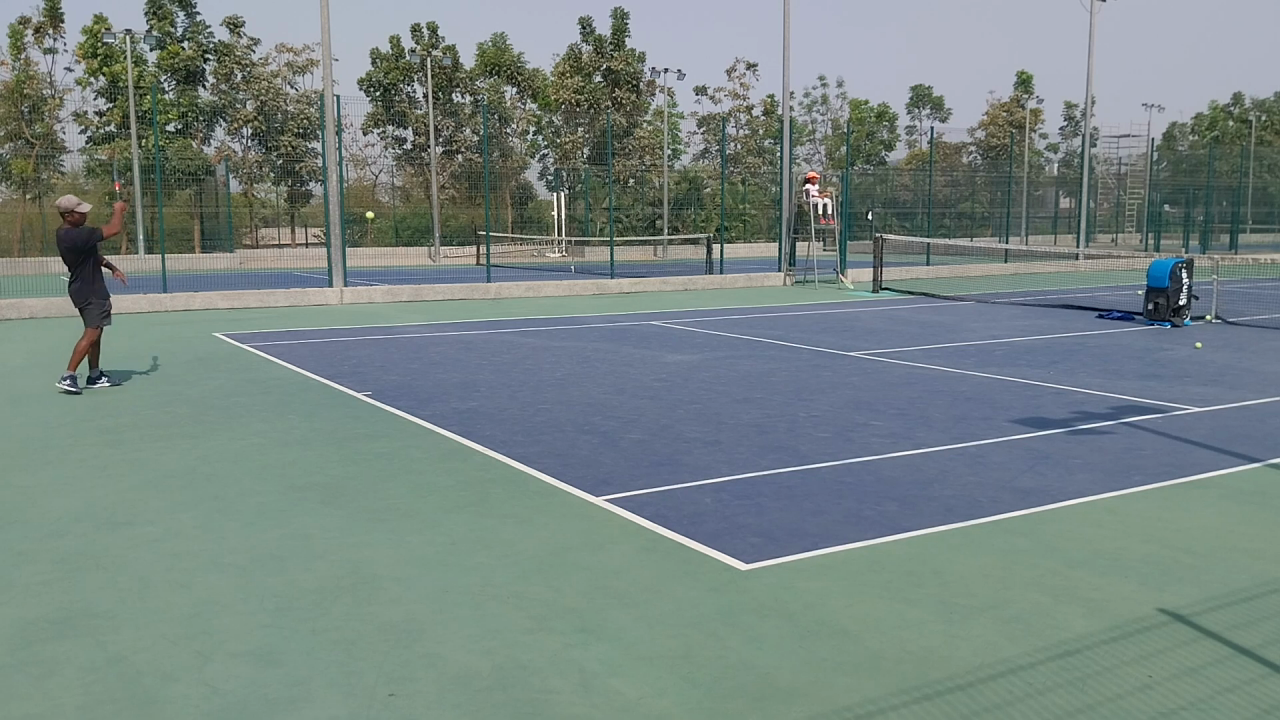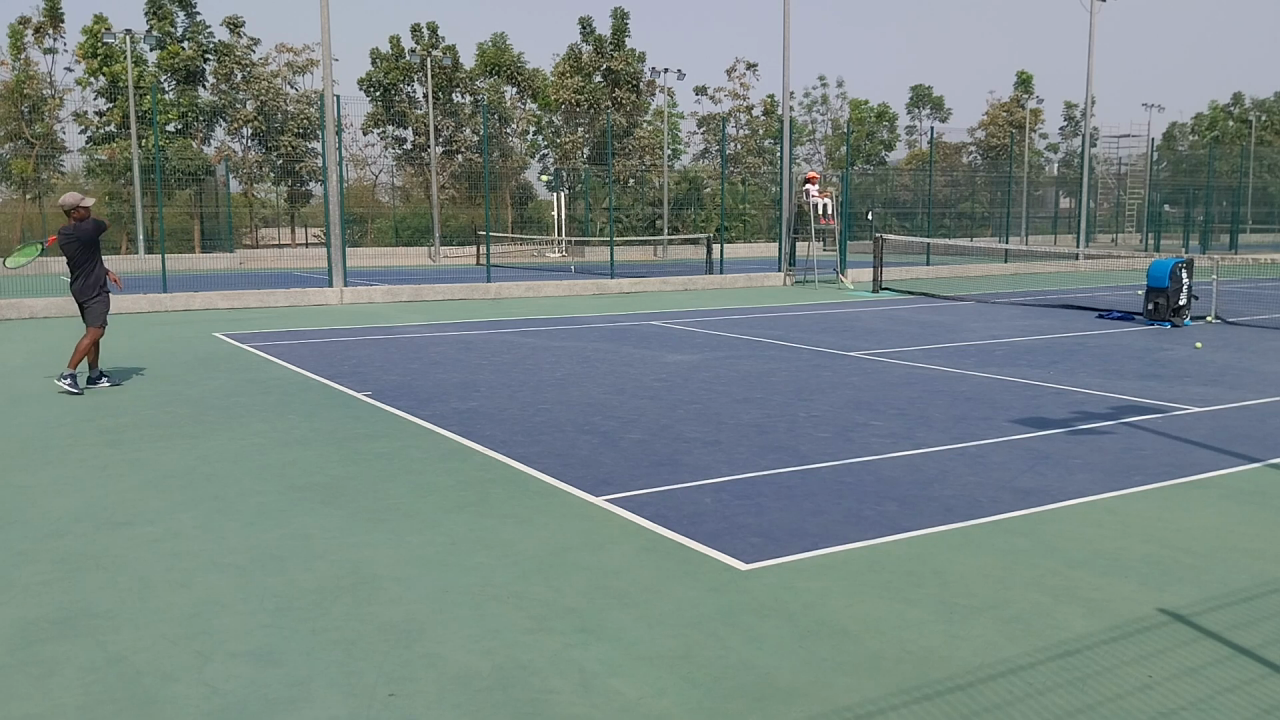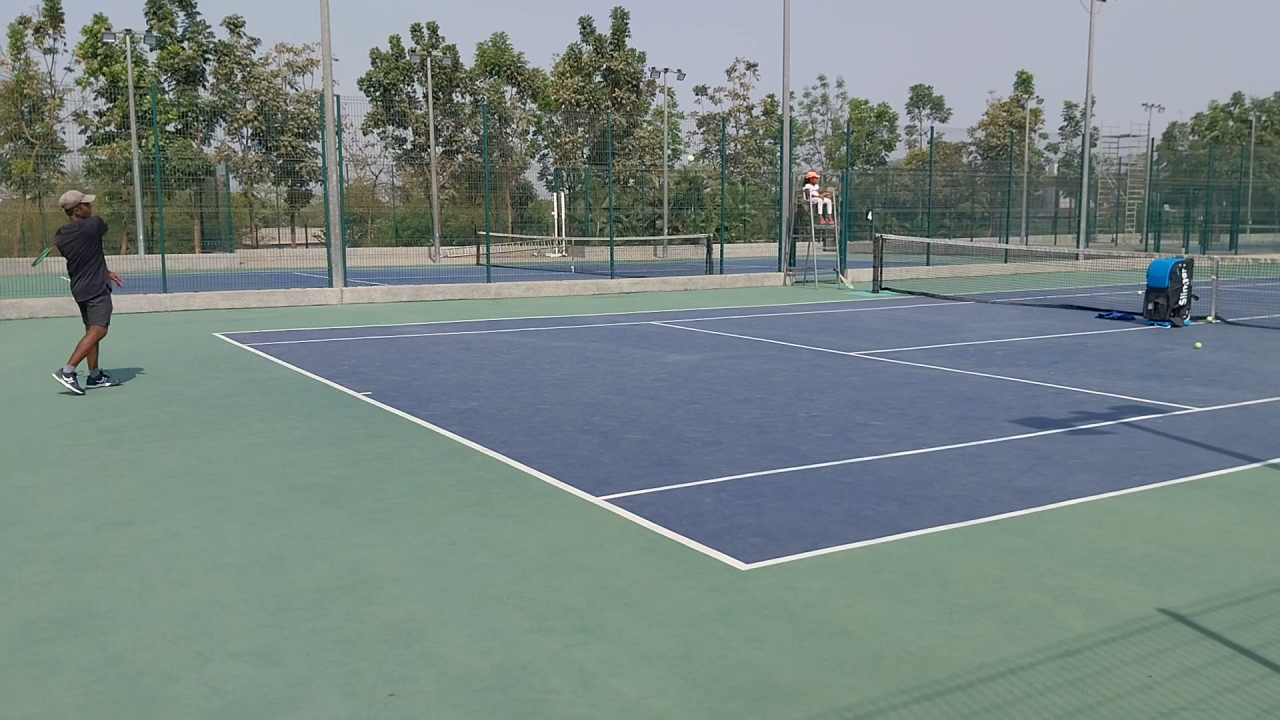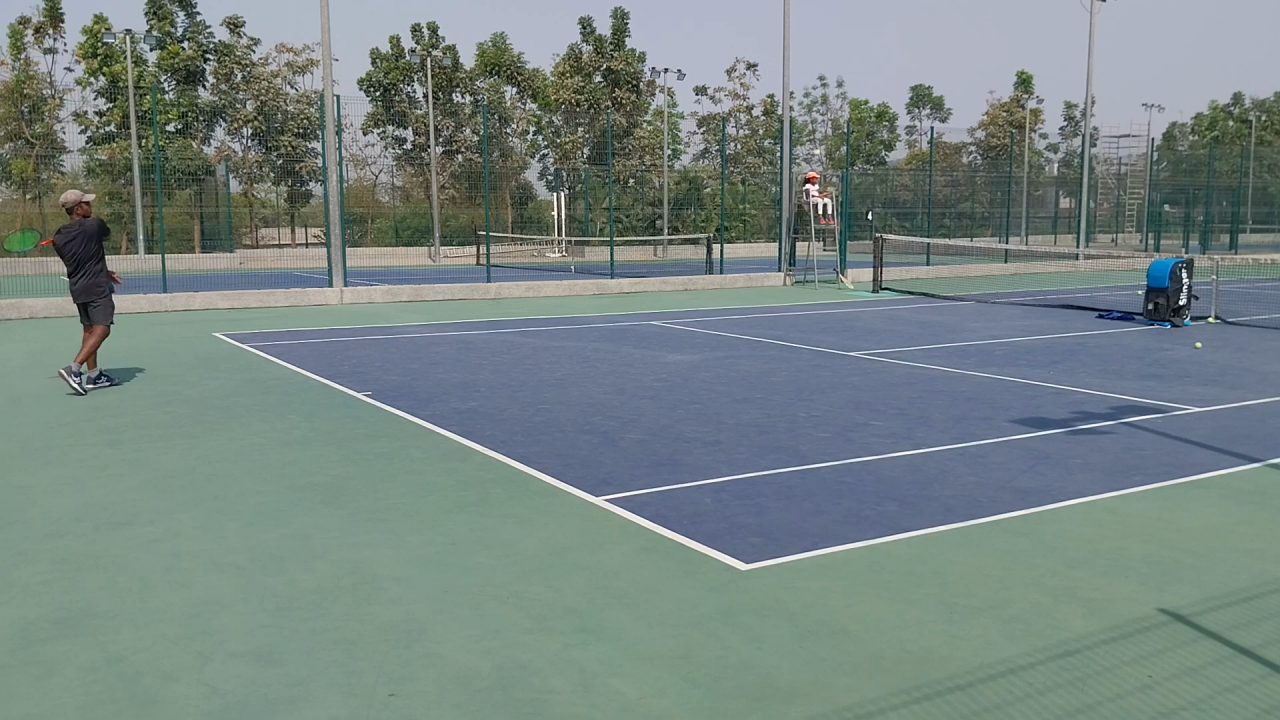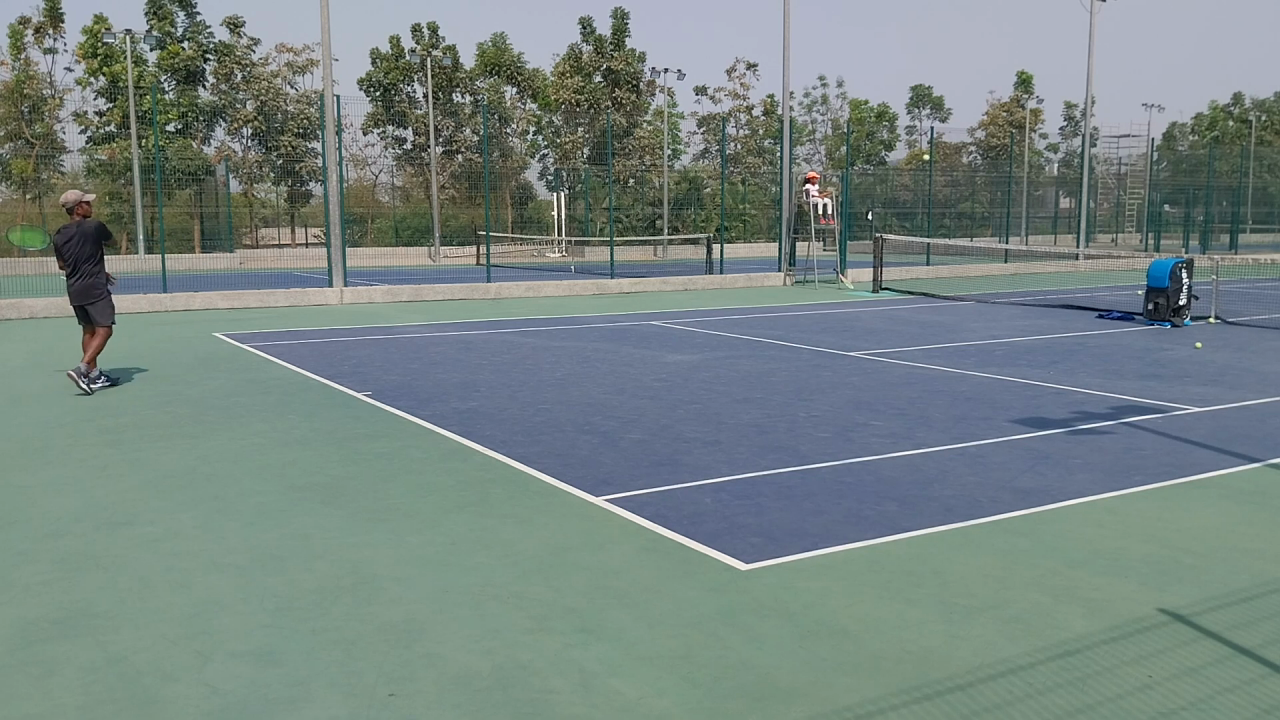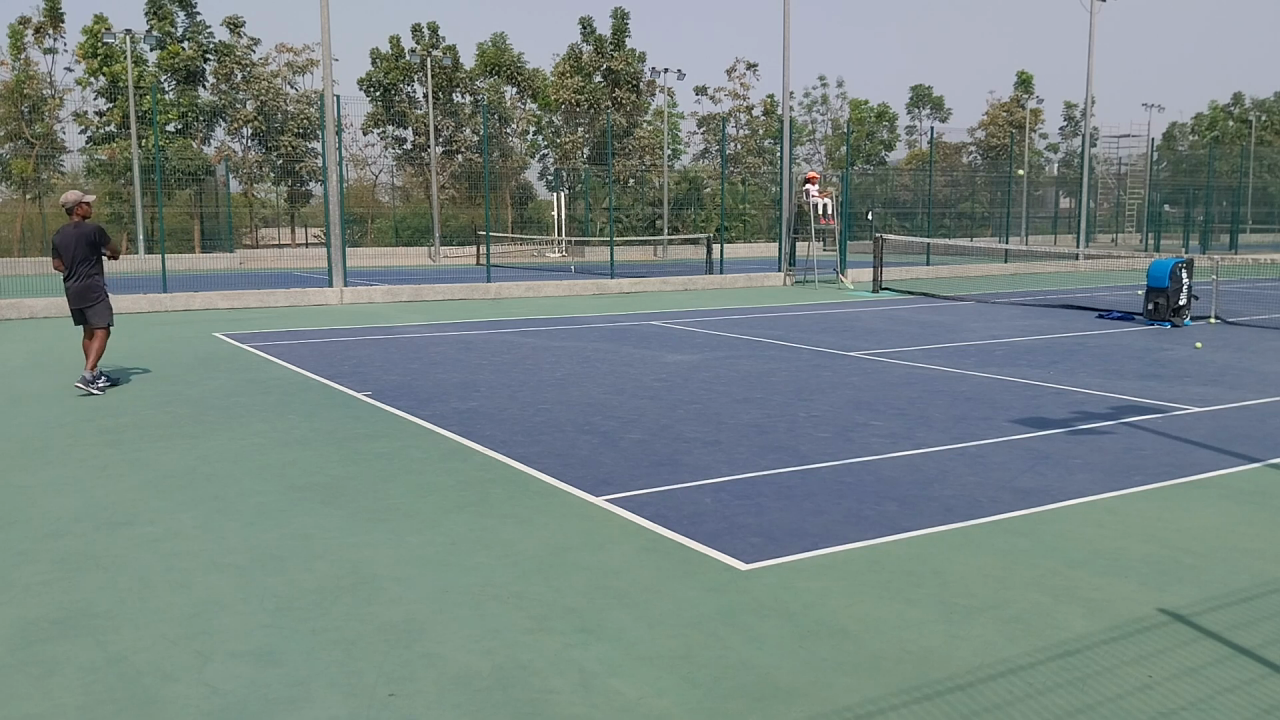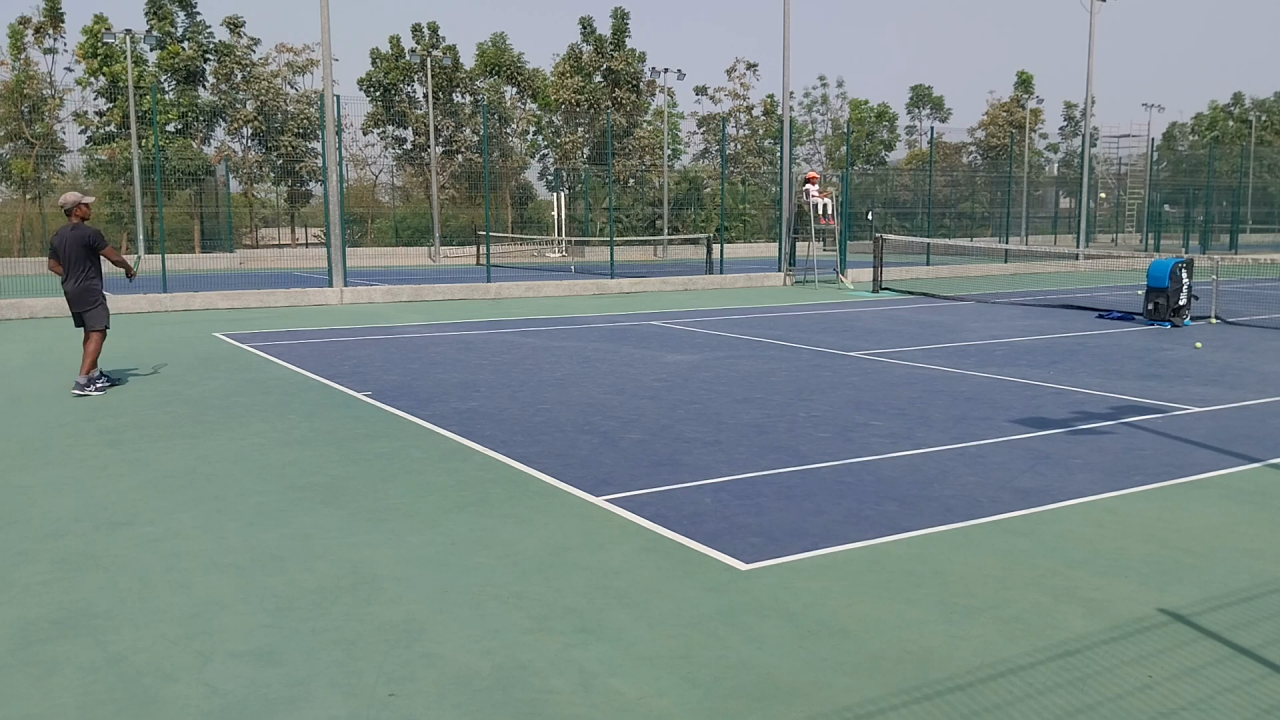
dt=0.1s
person 1, frame 1
left shoulder: (64, 233)
right shoulder: (78, 236)
right elbow: (114, 229)
left wrist: (113, 267)
right wrist: (118, 210)
left hip: (84, 289)
right hip: (90, 292)
left knee: (94, 331)
right knee: (92, 333)
left ankle: (95, 375)
right ankle: (67, 377)
person 1, frame 2
left shoulder: (64, 233)
right shoulder: (88, 227)
right elbow: (102, 226)
left wrist: (107, 272)
left hip: (83, 287)
right hip: (93, 289)
left knee: (93, 330)
right knee: (95, 331)
left ankle: (95, 375)
right ankle: (67, 375)
person 1, frame 3
left shoulder: (60, 236)
right shoulder: (94, 224)
left wrist: (106, 272)
left hip: (79, 287)
right hip: (96, 288)
left knee: (92, 330)
right knee: (98, 330)
left ankle: (94, 376)
right ankle: (67, 371)
person 1, frame 4
left shoulder: (59, 237)
right shoulder: (94, 225)
left elbow: (71, 262)
right elbow: (106, 235)
left hip: (78, 288)
right hip: (97, 288)
left knee: (90, 330)
right knee: (101, 330)
left ankle: (94, 375)
right ankle: (74, 369)
person 1, frame 5
left shoulder: (59, 235)
right shoulder: (95, 227)
left elbow: (63, 265)
right elbow: (110, 240)
left hip: (75, 289)
right hip: (95, 288)
left knee: (89, 330)
right knee: (104, 330)
left ankle: (94, 375)
right ankle: (81, 369)
person 1, frame 6
left shoulder: (58, 236)
right shoulder: (92, 230)
left elbow: (57, 265)
right elbow: (115, 252)
right wrist: (107, 253)
left hip: (72, 290)
right hip: (92, 290)
left knee: (89, 332)
right knee: (102, 332)
left ankle: (94, 376)
right ankle: (86, 376)
person 1, frame 7
left shoulder: (57, 236)
right shoulder: (89, 233)
left elbow: (52, 265)
right elbow: (114, 257)
right wrist: (129, 268)
left hip: (71, 291)
right hip: (89, 292)
left knee: (89, 333)
right knee: (97, 334)
left ankle: (95, 376)
right ankle: (82, 382)
